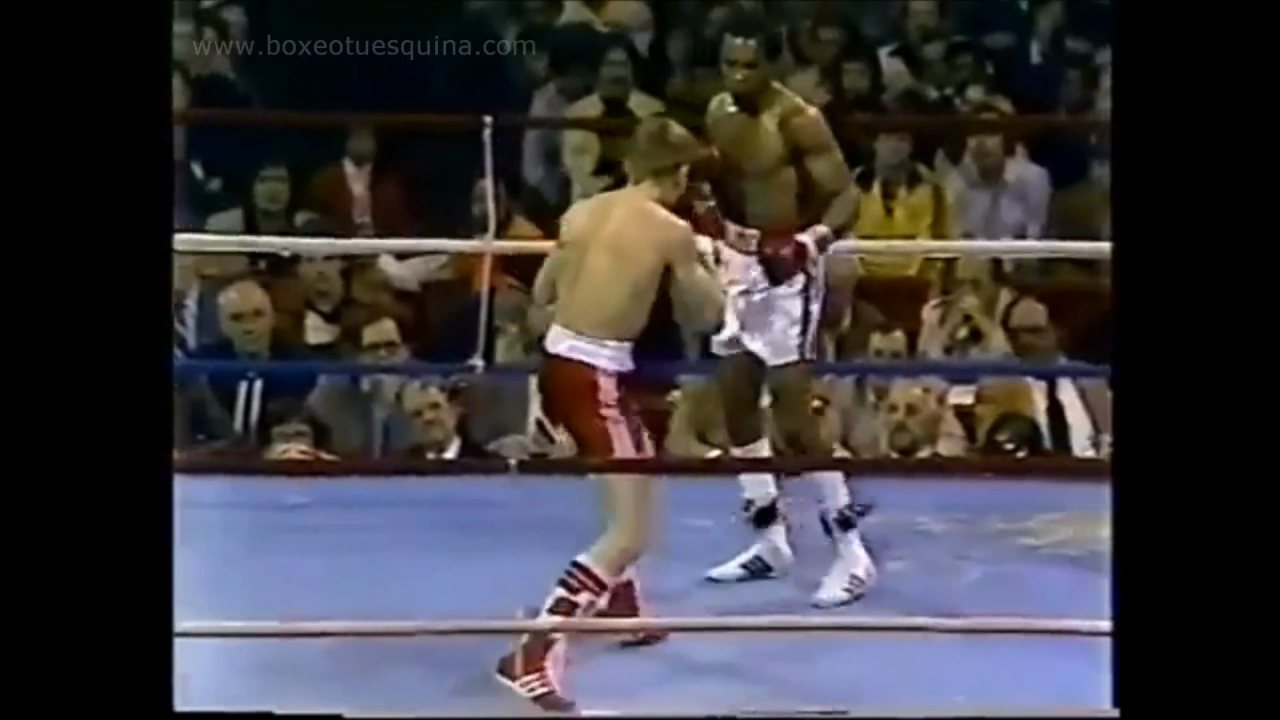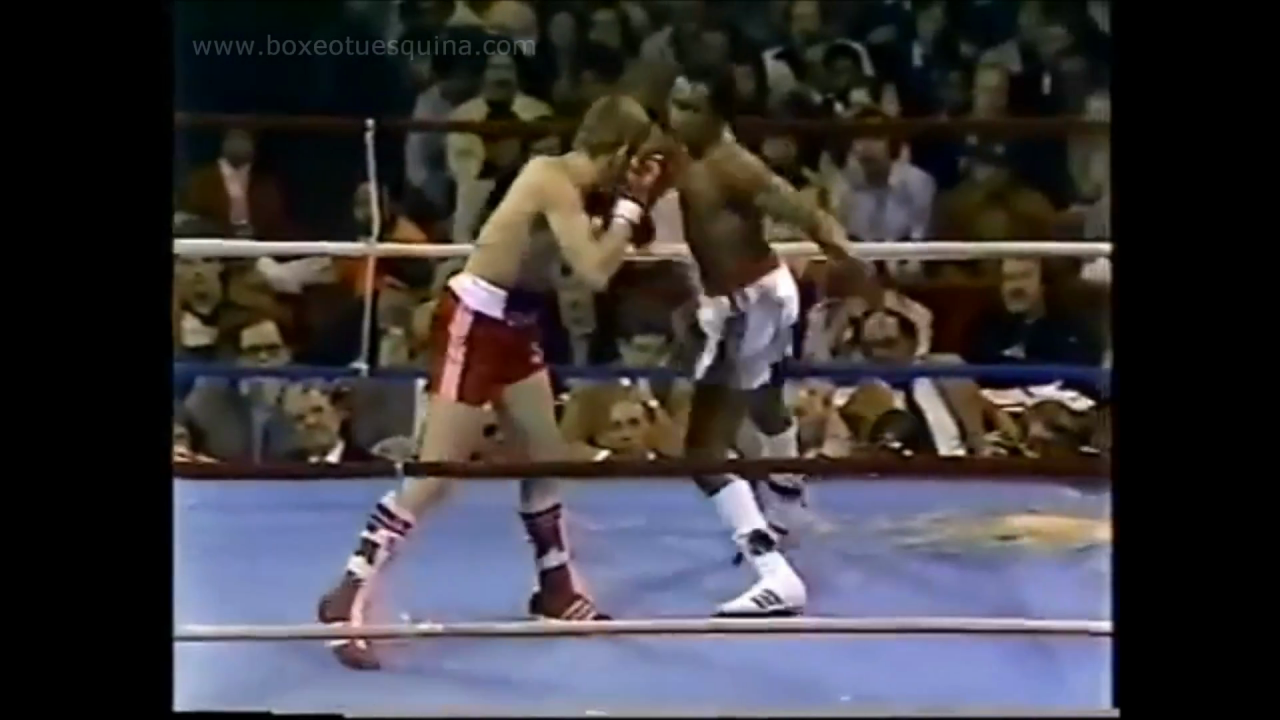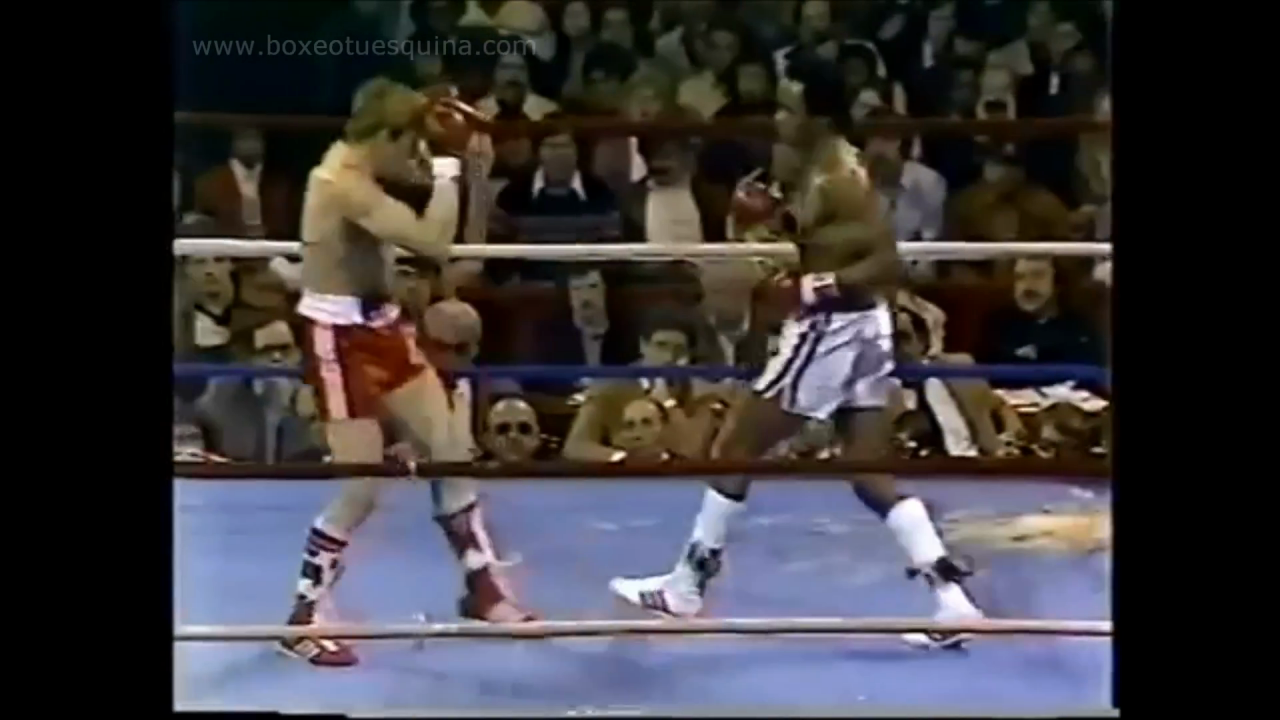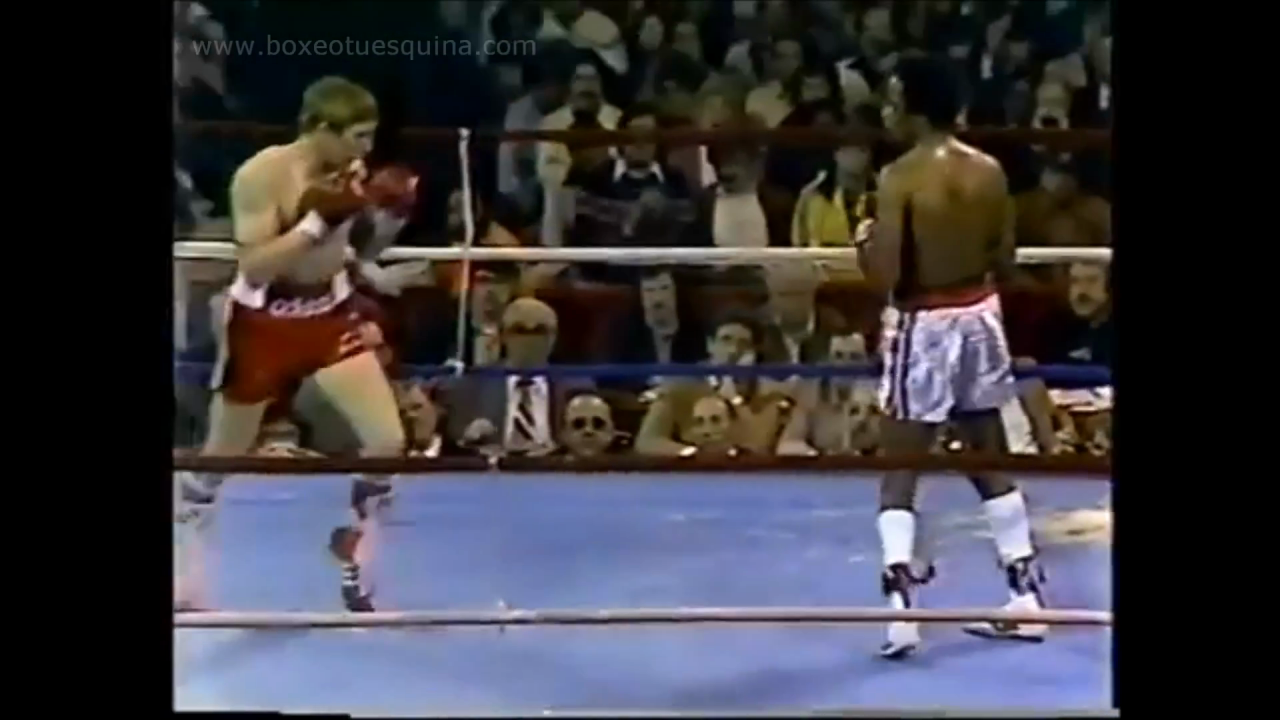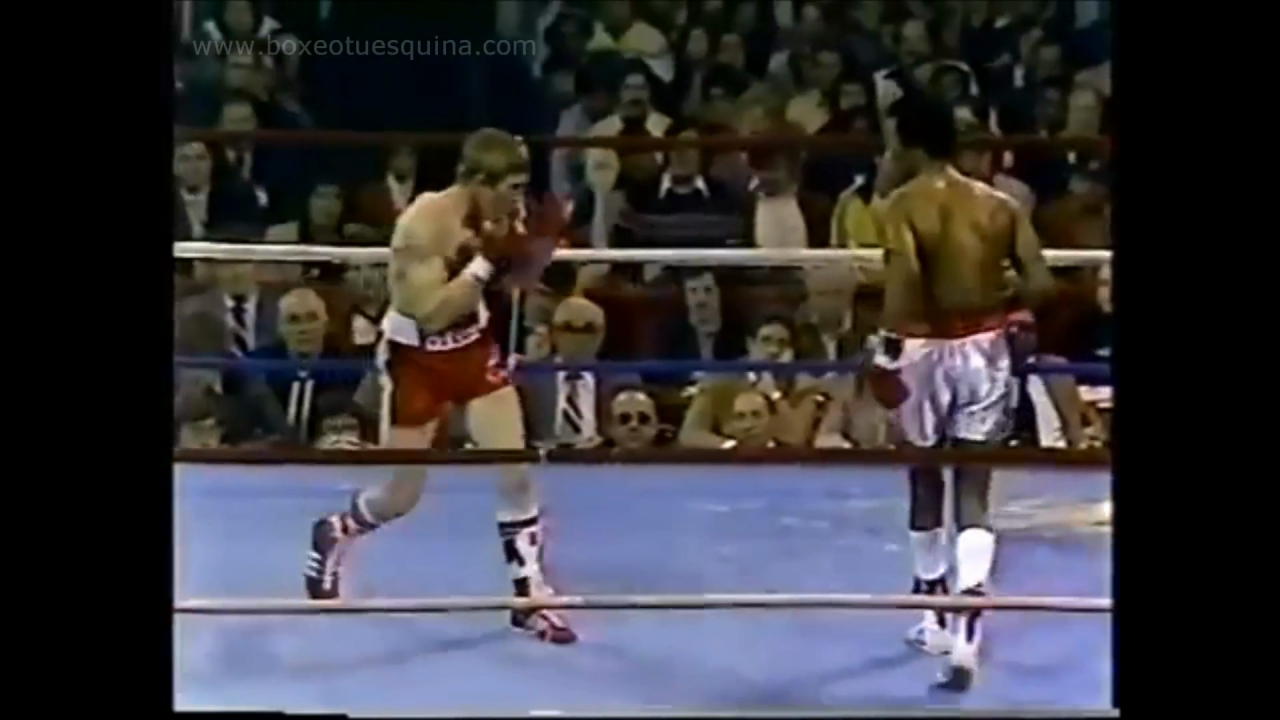
dt=0.5s
person 1, frame 1
left shoulder: (800, 120)
right shoulder: (717, 112)
left elbow: (843, 196)
left wrist: (809, 244)
left hip: (787, 268)
right hip: (739, 262)
left knee: (795, 416)
right knee: (736, 406)
right ankle: (769, 541)
person 1, frame 2
left shoulder: (730, 166)
right shoulder: (679, 152)
left elbow: (801, 209)
left hip: (745, 305)
right hip: (732, 298)
left knee: (703, 450)
right knee: (765, 410)
right ankle: (773, 520)
person 1, frame 3
left shoulder: (838, 178)
right shoulder: (832, 164)
left elbow: (887, 264)
left wrist: (812, 288)
right wrist: (774, 213)
left hip: (833, 330)
right hip: (862, 328)
left knee: (735, 451)
right knee: (872, 478)
left ankle: (685, 588)
right ankle: (952, 596)
person 1, frame 4
left shoulder: (900, 178)
right shoulder: (989, 170)
left elbow: (879, 270)
right elbow: (1003, 257)
left wrist: (870, 240)
left hip: (922, 324)
right hip: (979, 316)
left knee: (899, 470)
right knee: (989, 462)
left ankle: (905, 605)
right ankle: (1026, 599)
person 1, frame 5
left shoulder: (900, 205)
right shoulder: (999, 205)
left elbow: (904, 275)
right elbow: (1040, 285)
left wrist: (884, 354)
left hip: (926, 350)
right hip: (984, 348)
left knee: (924, 484)
right knee: (973, 494)
left ankle: (937, 616)
right ankle: (967, 628)
person 2, frame 1
left shoulder: (579, 213)
right shoulder: (671, 231)
left elbow: (544, 294)
right elbow: (709, 318)
right wrist: (704, 252)
left hip: (560, 363)
right hip: (599, 376)
left knee: (638, 473)
right knee: (629, 532)
right ankle: (534, 652)
person 2, frame 2
left shoulder: (557, 166)
right shoulder: (559, 187)
right elbow: (592, 273)
right wrist: (630, 206)
left hip: (511, 323)
right hip: (474, 323)
left knee: (548, 457)
right knee: (436, 473)
left ankle: (556, 589)
right ankle: (347, 599)
person 2, frame 3
left shoulder: (363, 164)
right shoulder: (341, 183)
right elbow: (434, 244)
left wrist: (438, 148)
right wrist: (446, 161)
left hip: (382, 323)
right hip: (340, 337)
left knee: (450, 456)
right knee: (362, 491)
left ankle: (486, 592)
right ankle: (305, 614)
person 2, frame 4
left shoulder: (347, 174)
right shoulder: (261, 175)
left elbow: (368, 249)
right elbow: (259, 268)
left wrist: (392, 212)
right wrist: (318, 218)
left hip: (330, 316)
right hip: (262, 322)
left knee: (388, 440)
right knee: (222, 456)
left ankle: (354, 537)
right ankle: (186, 557)
person 2, frame 5
left shoulder: (491, 213)
right shoulder: (423, 223)
left elbow: (526, 276)
right elbow: (431, 314)
left wrist: (537, 239)
right wrist: (487, 261)
left hip: (474, 345)
right hip: (415, 353)
left knee: (516, 475)
right knee: (402, 496)
left ankle: (532, 597)
right ankle: (335, 534)
